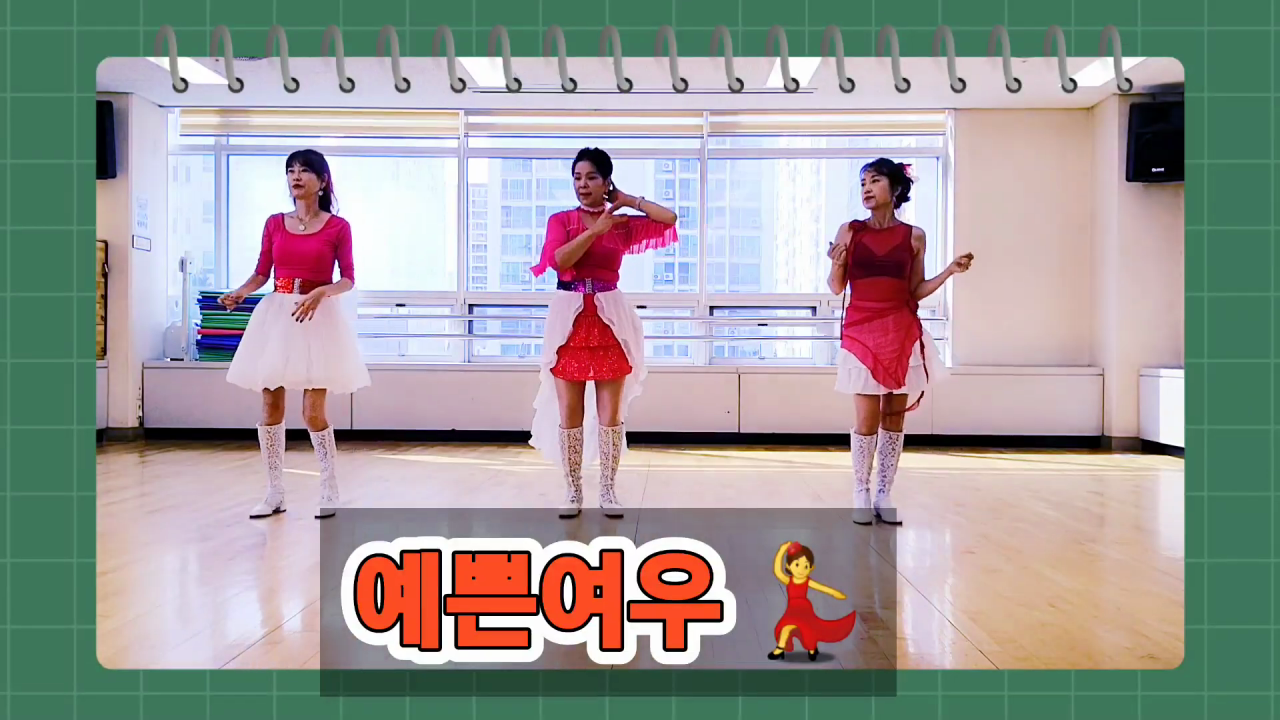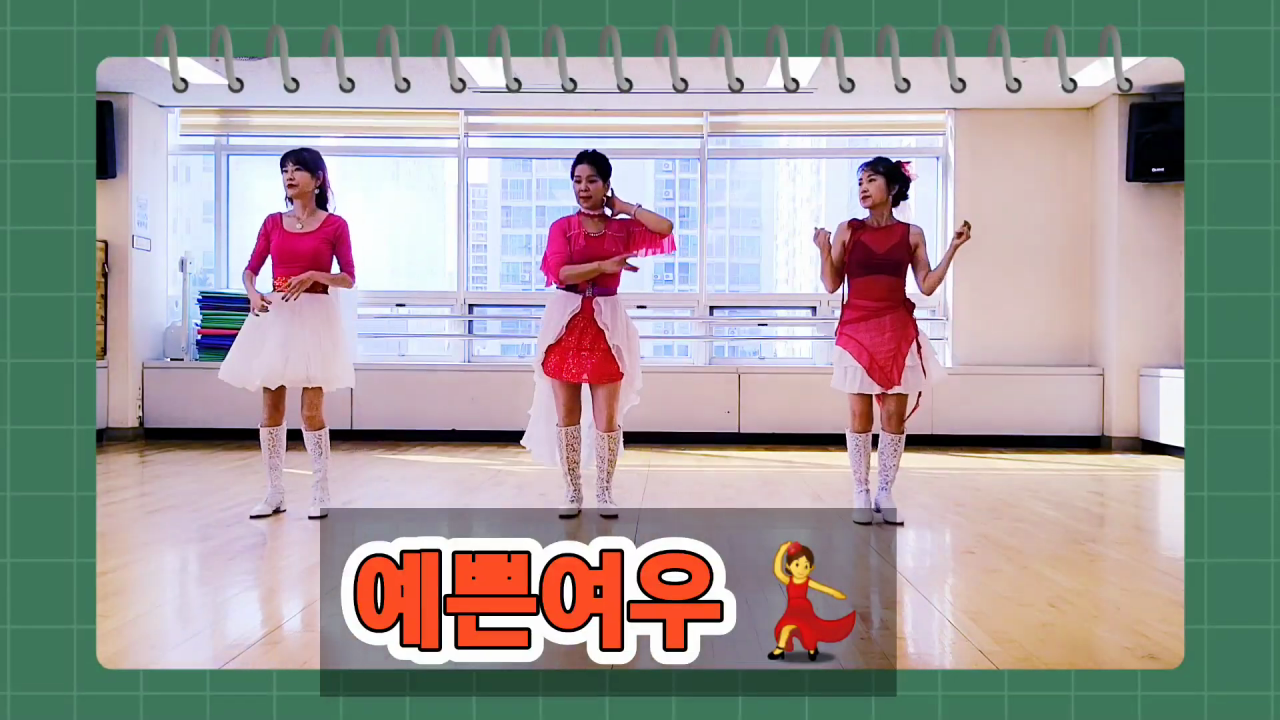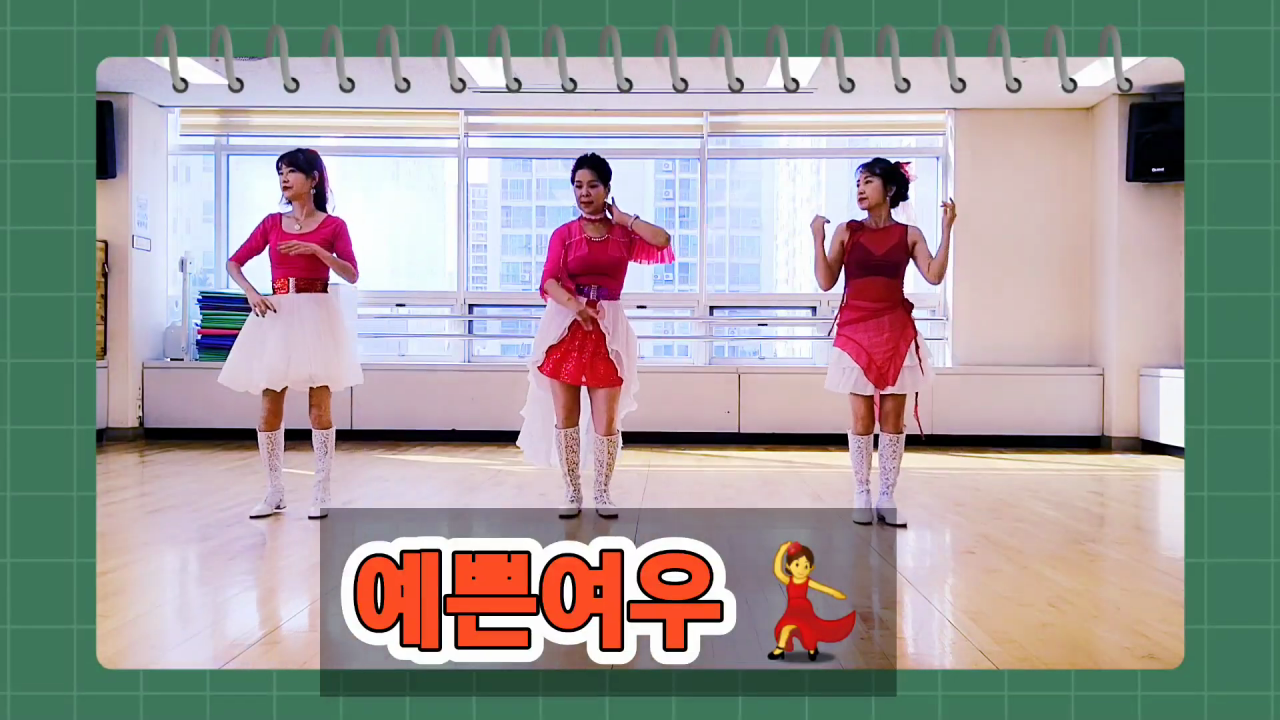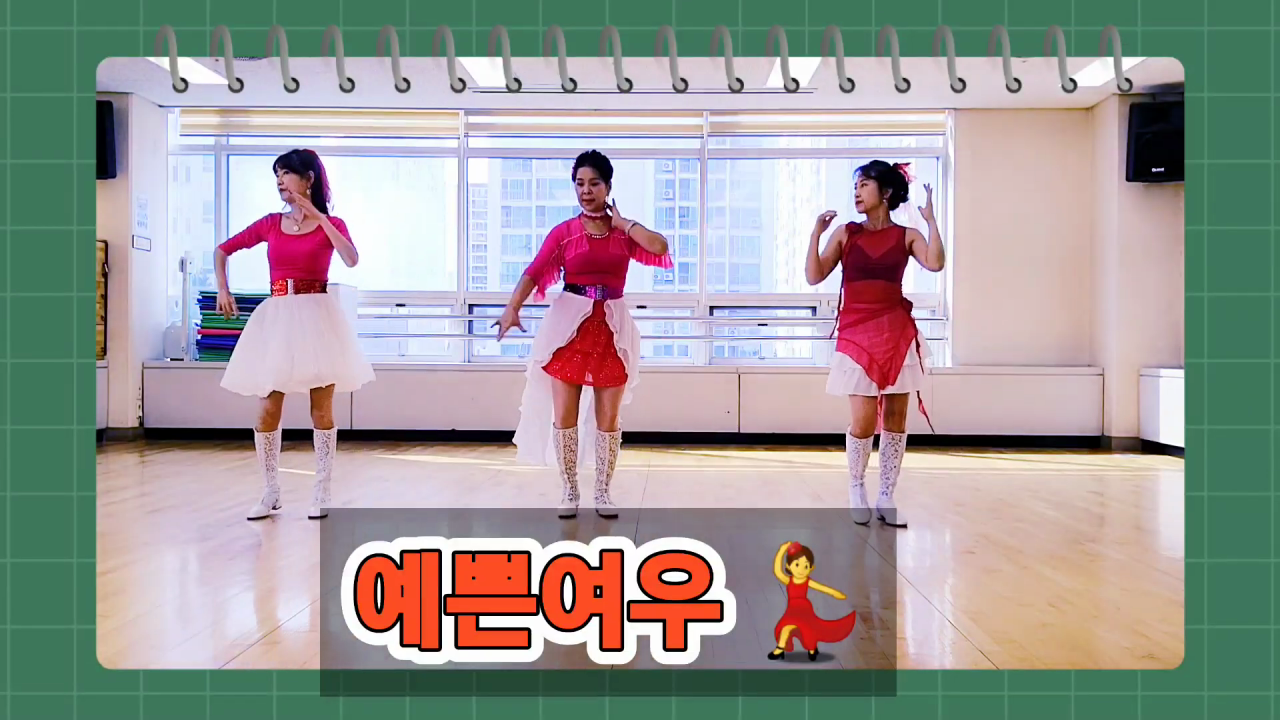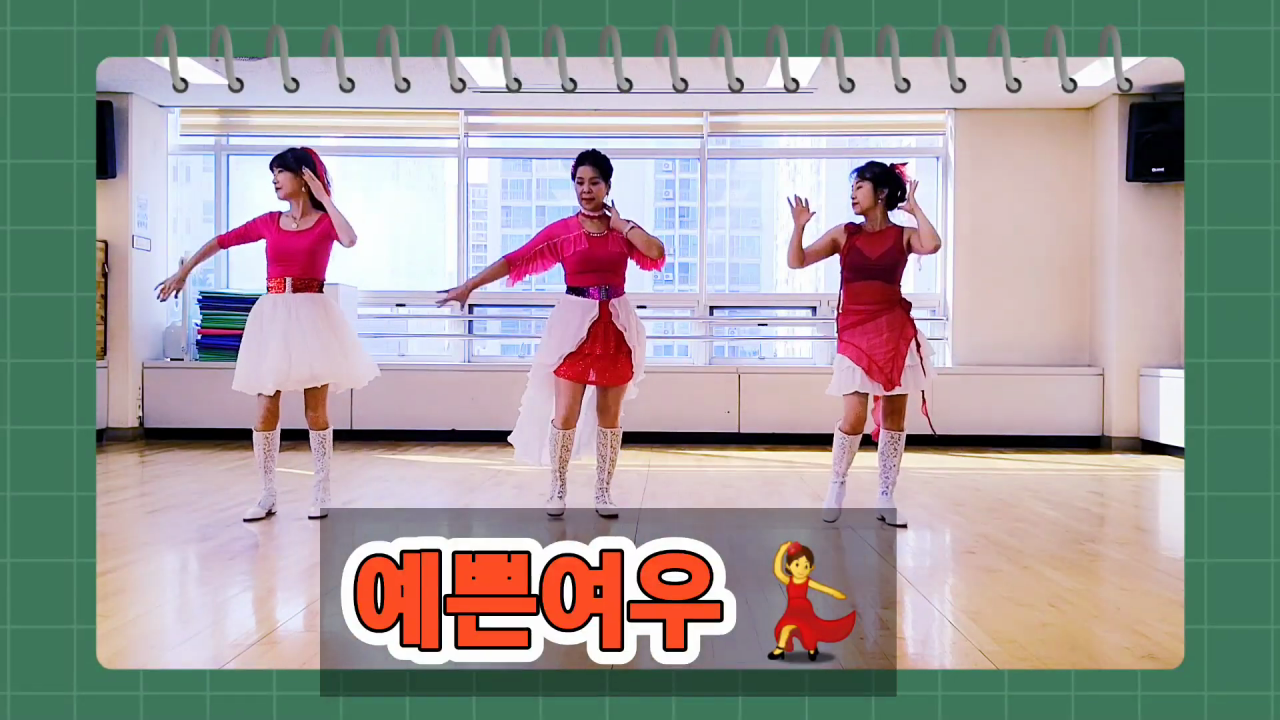
dt=0.1s
person 1, frame 1
left shoulder: (338, 227)
right shoulder: (275, 223)
left elbow: (348, 280)
right elbow: (261, 273)
left wrist: (318, 293)
right wrist: (240, 292)
left hip: (318, 318)
right hip: (276, 316)
left knee: (313, 413)
right knee: (270, 408)
left ankle: (329, 491)
right ankle: (275, 492)
person 1, frame 2
left shoulder: (335, 225)
right shoulder: (272, 223)
left elbow: (349, 278)
right elbow: (251, 269)
left wrist: (312, 276)
right wrist: (253, 294)
left hip: (315, 314)
right hip: (275, 317)
left knee: (311, 412)
right knee: (271, 409)
left ankle: (321, 492)
right ankle: (274, 492)
person 1, frame 3
left shoulder: (333, 225)
right shoulder: (271, 224)
left elbow: (352, 273)
right elbow: (234, 262)
left wrist: (315, 249)
right wrist: (249, 291)
left hip: (316, 315)
right hip: (275, 316)
left knee: (319, 411)
right knee: (269, 411)
left ankle: (321, 492)
right ankle: (275, 491)
person 1, frame 4
left shoulder: (332, 224)
right shoulder: (269, 224)
left elbow: (351, 259)
right elbow: (222, 249)
left wrist: (316, 216)
right wrist: (223, 288)
left hip: (317, 316)
right hip: (275, 317)
left knee: (321, 412)
right knee: (267, 412)
left ankle: (321, 492)
right ankle: (271, 491)
person 1, frame 5
left shoulder: (329, 220)
right shoulder: (269, 222)
left elbow: (350, 239)
right elbow: (220, 240)
left wrist: (323, 197)
right wrist: (183, 271)
left hip: (313, 314)
right hip: (273, 314)
left knee: (316, 413)
right knee: (265, 412)
left ankle: (321, 492)
right ankle: (267, 494)
person 2, frame 1
left shoulder: (624, 224)
right shoulder: (561, 221)
left elbow: (669, 220)
right elbow: (557, 259)
left wrist: (628, 201)
right wrist: (596, 226)
left hip: (611, 320)
right hip: (570, 320)
left knee: (610, 414)
right knee: (569, 415)
left ankle: (608, 490)
right ankle: (573, 491)
person 2, frame 2
left shoulder: (623, 229)
right shoulder: (562, 226)
left elbow: (665, 228)
right elbow: (559, 272)
left wrist: (625, 208)
right wrist: (605, 265)
left hip: (606, 324)
right hip: (565, 322)
left knee: (607, 418)
right knee: (567, 415)
left ankle: (604, 491)
right ankle: (573, 491)
person 2, frame 3
left shoulder: (627, 233)
right shoulder: (564, 234)
left elbow: (663, 243)
right elbow: (551, 281)
left wrist: (624, 218)
right wrist: (578, 307)
left hip: (610, 328)
right hip: (566, 327)
left knee: (606, 420)
right knee: (566, 416)
left ankle: (602, 491)
right ankle: (572, 491)
person 2, frame 4
left shoulder: (626, 233)
right shoulder: (563, 232)
left elbow: (660, 248)
right elbow: (533, 273)
left wrist: (622, 221)
right wrist: (512, 309)
left hip: (611, 327)
right hip: (568, 327)
left knee: (608, 420)
right knee: (564, 416)
left ankle: (603, 492)
right ankle: (570, 490)
person 2, frame 5
left shoulder: (626, 230)
right shoulder: (561, 231)
left elbow: (658, 253)
right elbow: (514, 260)
left wrist: (620, 224)
right wrist: (469, 285)
left hip: (617, 326)
right hip: (577, 324)
left knee: (609, 417)
right knee: (564, 416)
left ankle: (603, 491)
right ankle: (557, 488)
person 3, frame 1
left shoulder: (913, 235)
right shoulder: (849, 231)
left elbow: (919, 290)
right elbow: (837, 287)
left wrist: (951, 269)
right wrist: (834, 261)
left hip: (903, 330)
right hip: (861, 331)
left knee: (893, 417)
right knee: (867, 419)
left ankle: (883, 494)
right ankle: (862, 493)
person 3, frame 2
left shoulder: (912, 234)
right shoulder: (848, 230)
left elbow: (926, 286)
right elbow: (832, 286)
left wrist: (953, 249)
right wrist: (824, 252)
left hip: (898, 330)
right hip: (856, 330)
left knee: (895, 418)
right knee: (861, 417)
left ankle: (885, 494)
right ankle: (862, 492)
person 3, frame 3
left shoulder: (909, 234)
right shoulder: (847, 230)
left elbow: (934, 276)
right elbow: (825, 282)
left wrist: (946, 228)
right wrist: (818, 239)
left hip: (896, 330)
right hip: (855, 331)
left knee: (893, 418)
right knee: (862, 419)
left ankle: (887, 496)
right ankle: (862, 491)
person 3, frame 4
left shoulder: (907, 236)
right shoulder: (845, 233)
left elbow: (935, 264)
right elbow: (814, 277)
left wrist: (931, 220)
right wrist: (816, 233)
left hip: (897, 332)
right hip: (855, 333)
left knee: (895, 418)
right knee: (863, 421)
left ankle: (886, 497)
right ankle: (856, 488)
person 3, frame 5
left shoulder: (905, 235)
right shoulder: (844, 234)
left elbow: (931, 245)
right elbow: (797, 261)
left wrist: (914, 209)
right wrist: (798, 224)
left hip: (896, 332)
right hip: (856, 333)
left knee: (893, 419)
right knee: (853, 420)
left ankle: (886, 497)
right ankle: (837, 485)
